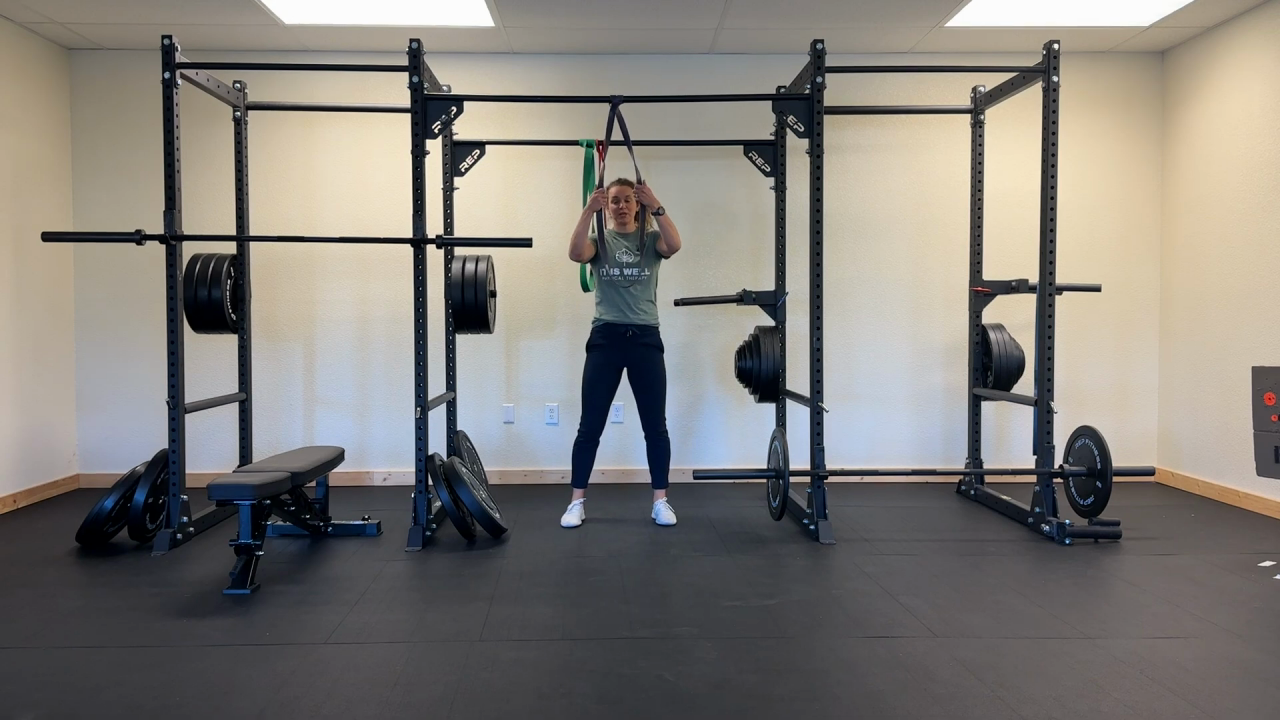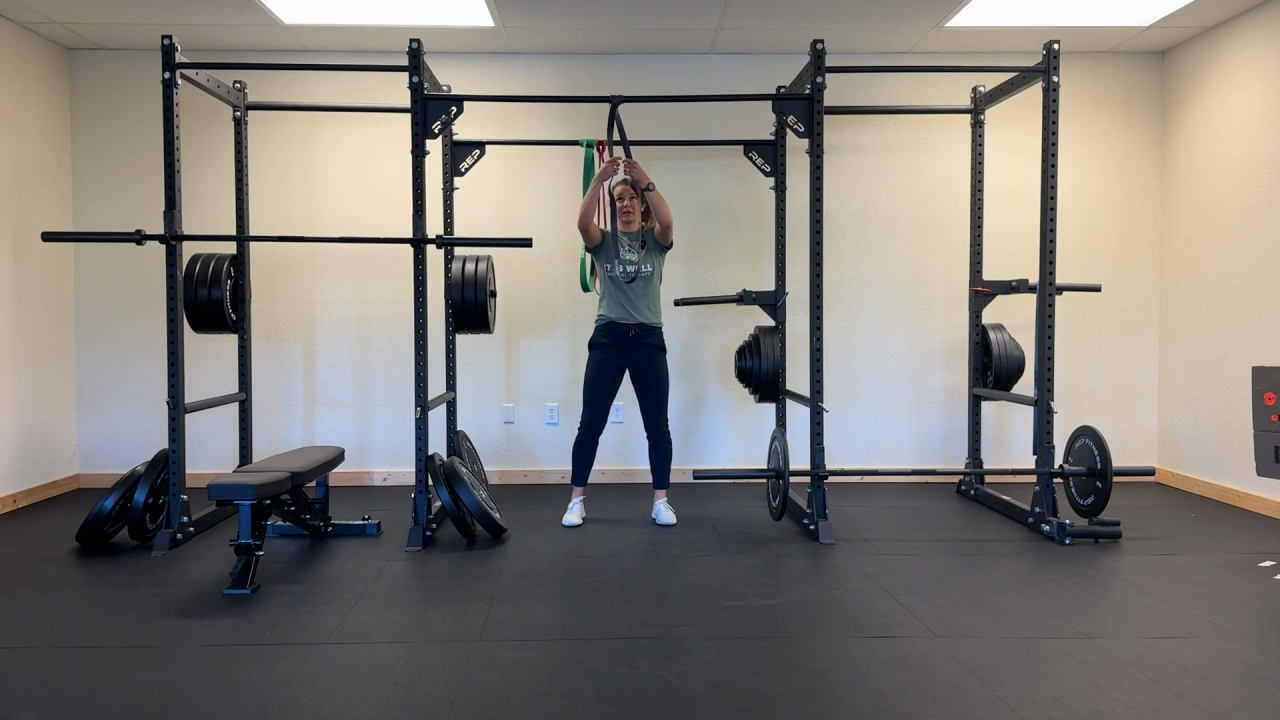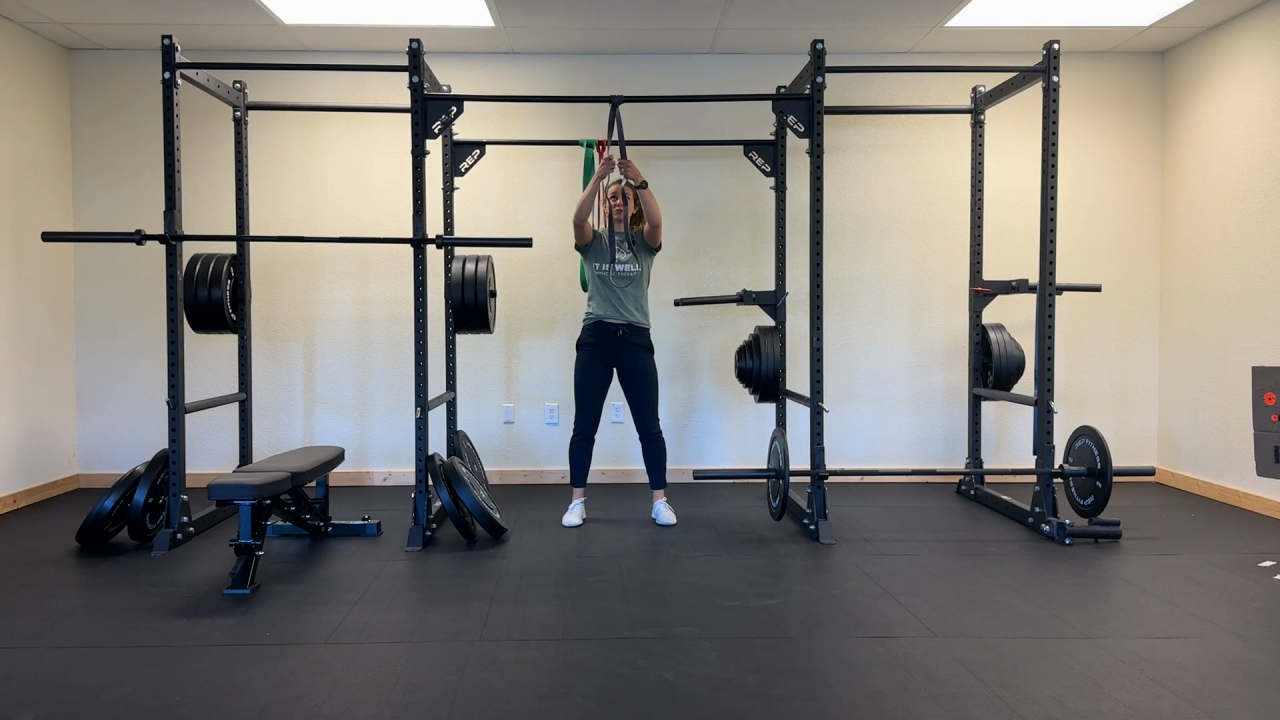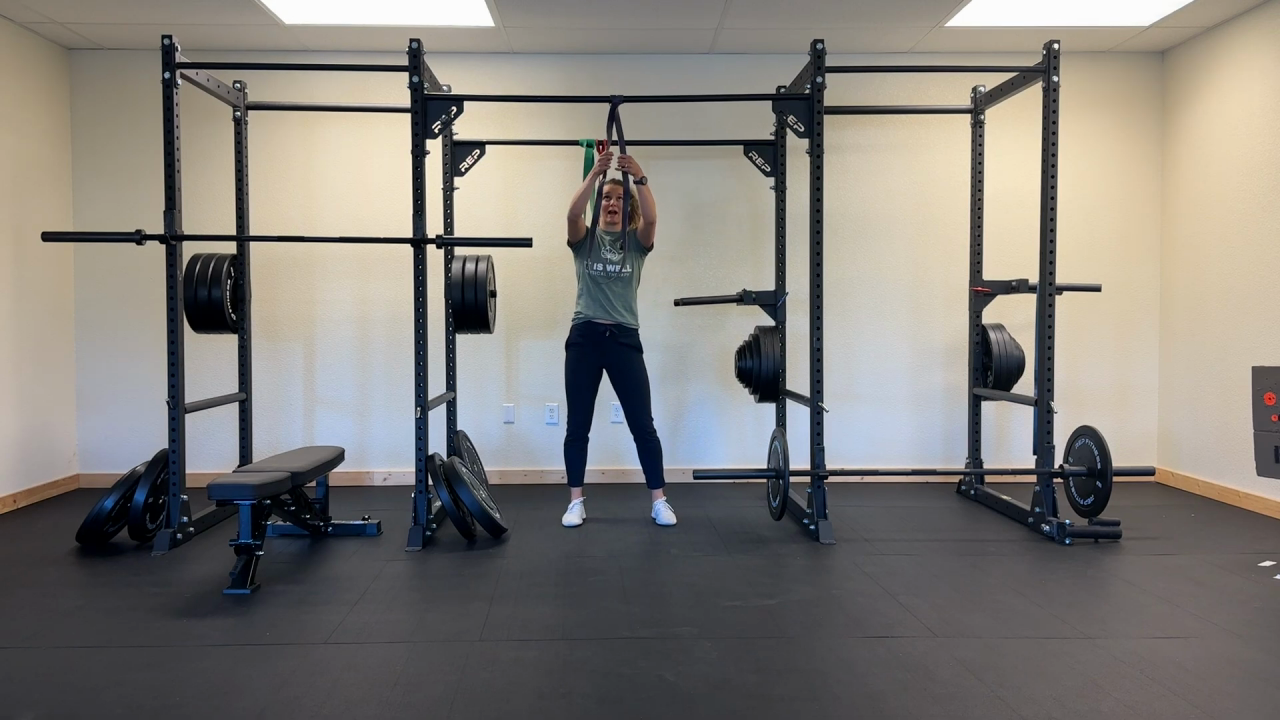
dt=0.3s
person 1, frame 1
left shoulder: (650, 238)
right shoulder: (599, 240)
left elbow: (675, 245)
right elbow: (575, 254)
left wrist: (656, 207)
right wrist: (589, 211)
left hip: (645, 339)
right hip: (605, 338)
left knee: (655, 426)
right knee: (590, 425)
left ankle: (660, 501)
right ankle: (577, 502)
person 1, frame 2
left shoulder: (655, 240)
right shoulder: (603, 241)
left elbow: (667, 221)
right elbow: (583, 222)
left wrist: (646, 182)
right wrist: (599, 180)
left hip: (648, 339)
right hip: (608, 338)
left knee: (657, 426)
right knee: (590, 424)
left ankle: (661, 501)
right ankle: (576, 501)
person 1, frame 3
left shoulder: (645, 242)
right shoulder: (592, 241)
left elbow: (657, 221)
right elbow: (578, 219)
left wrist: (639, 180)
right wrist: (597, 178)
left hip: (635, 339)
right hip: (595, 338)
left knee: (649, 426)
right knee: (584, 426)
left ankle: (659, 501)
right ankle: (577, 502)
person 1, frame 4
left shoulder: (637, 241)
right shoulder: (584, 239)
left elbow: (651, 218)
right elbow: (572, 213)
left wrist: (639, 177)
right wrist: (595, 173)
left hip: (624, 339)
right hip: (584, 338)
left knee: (643, 425)
right knee: (577, 425)
left ankle: (659, 501)
right ankle: (576, 502)
